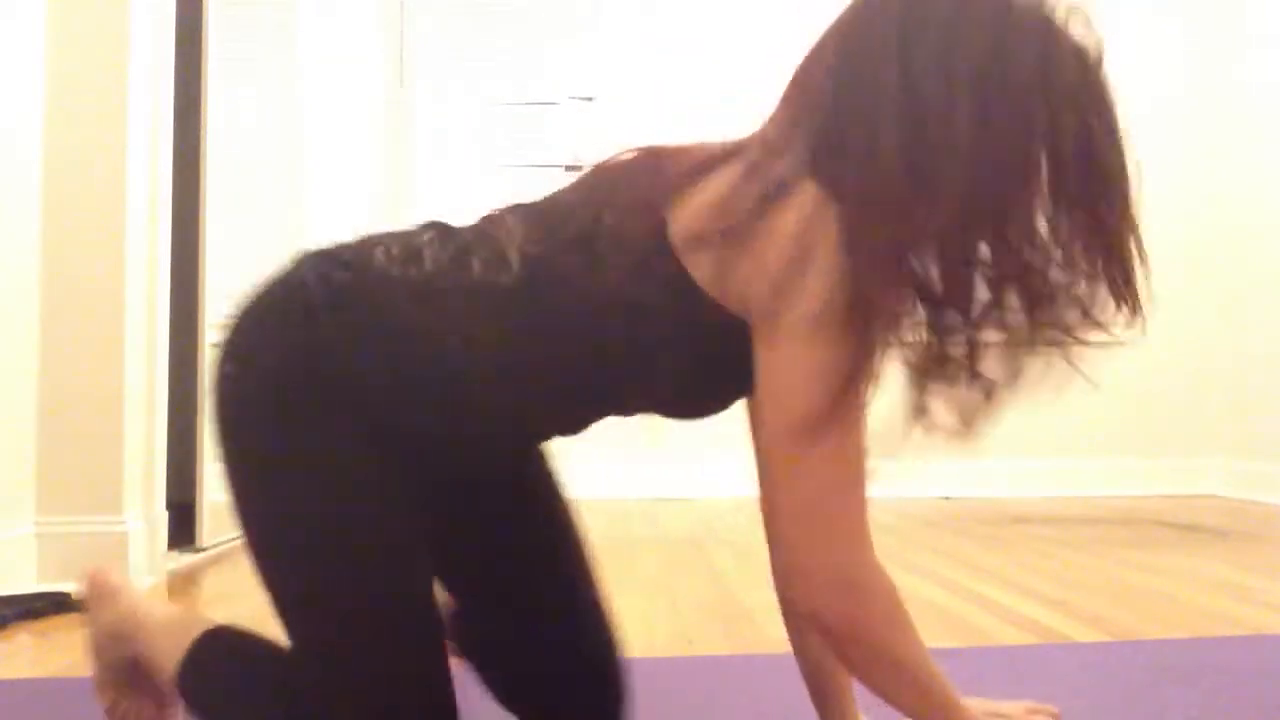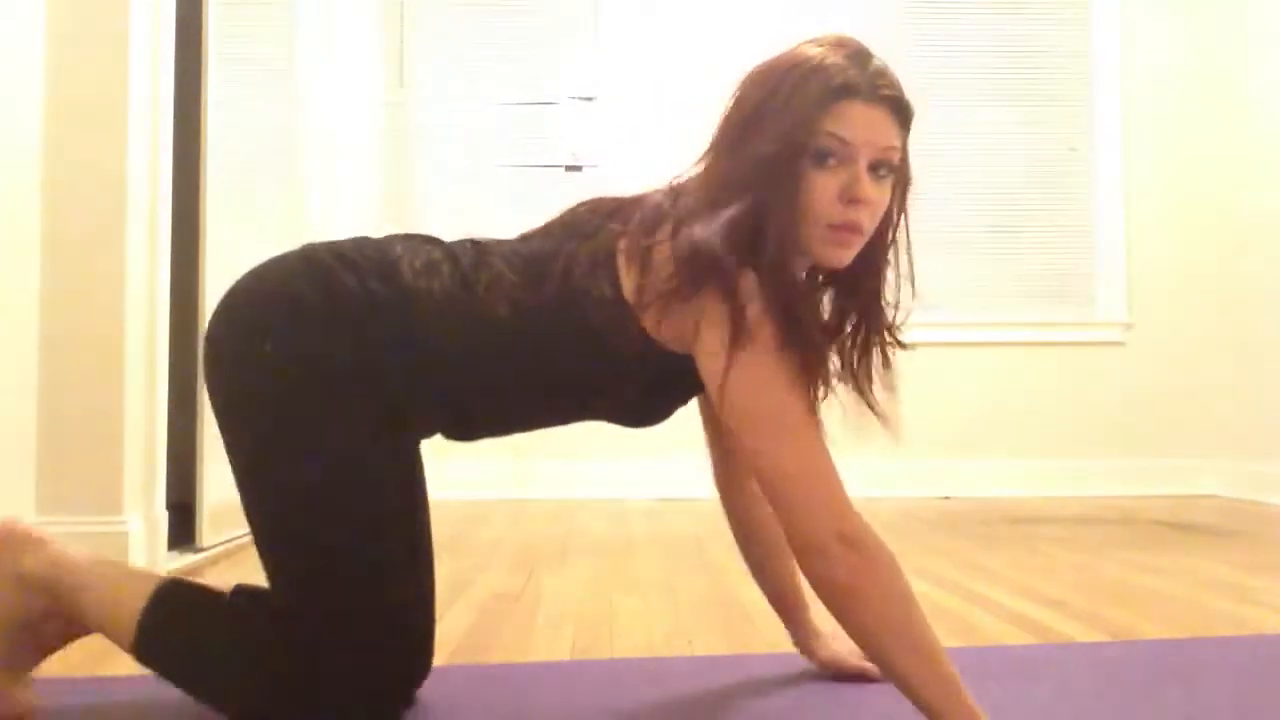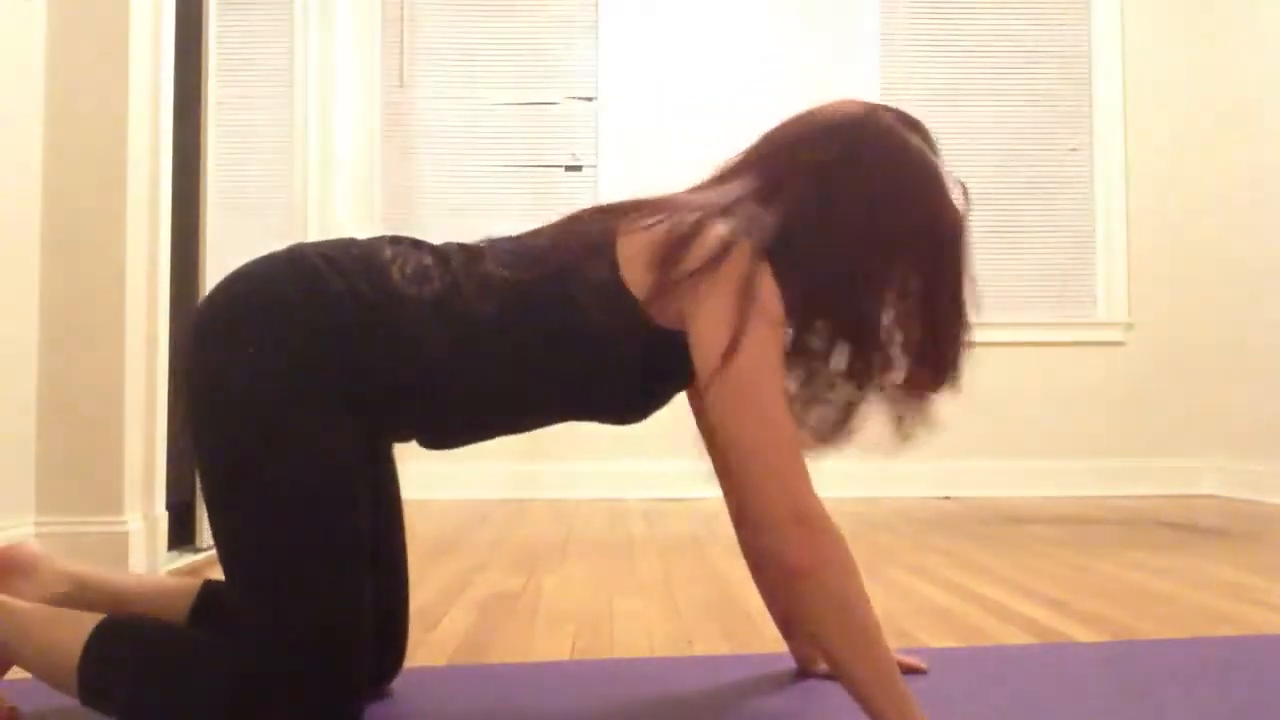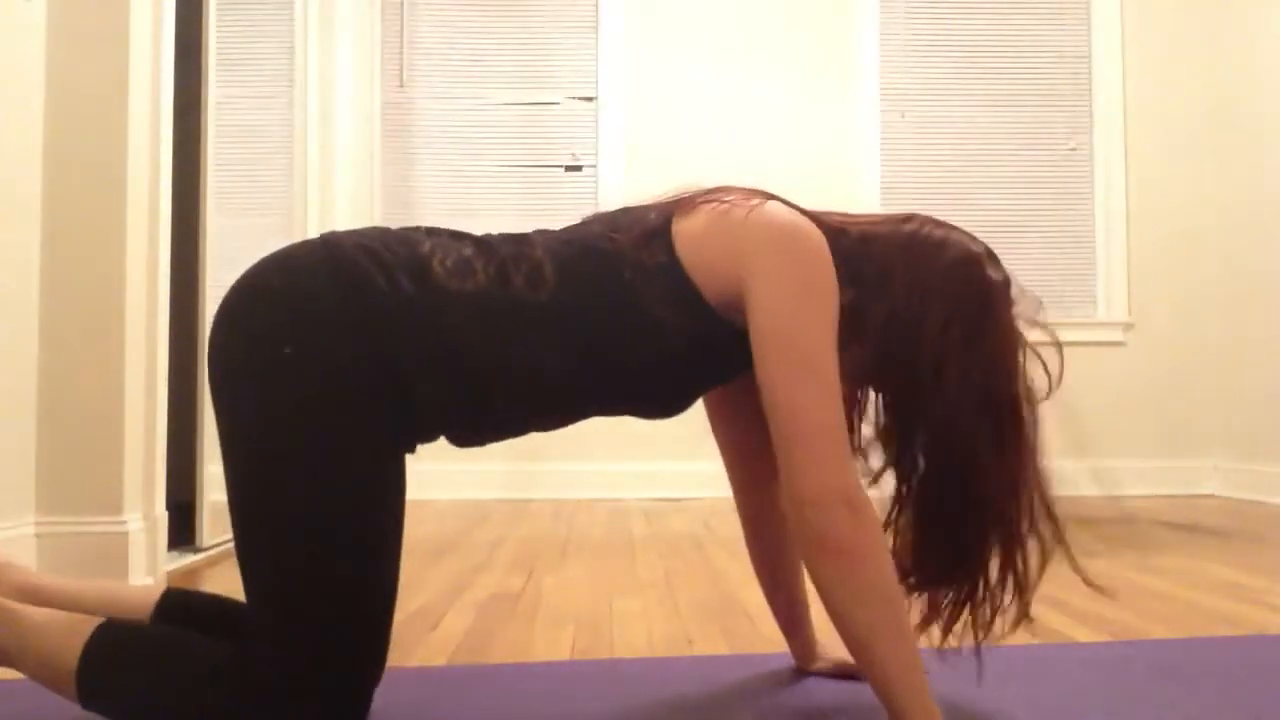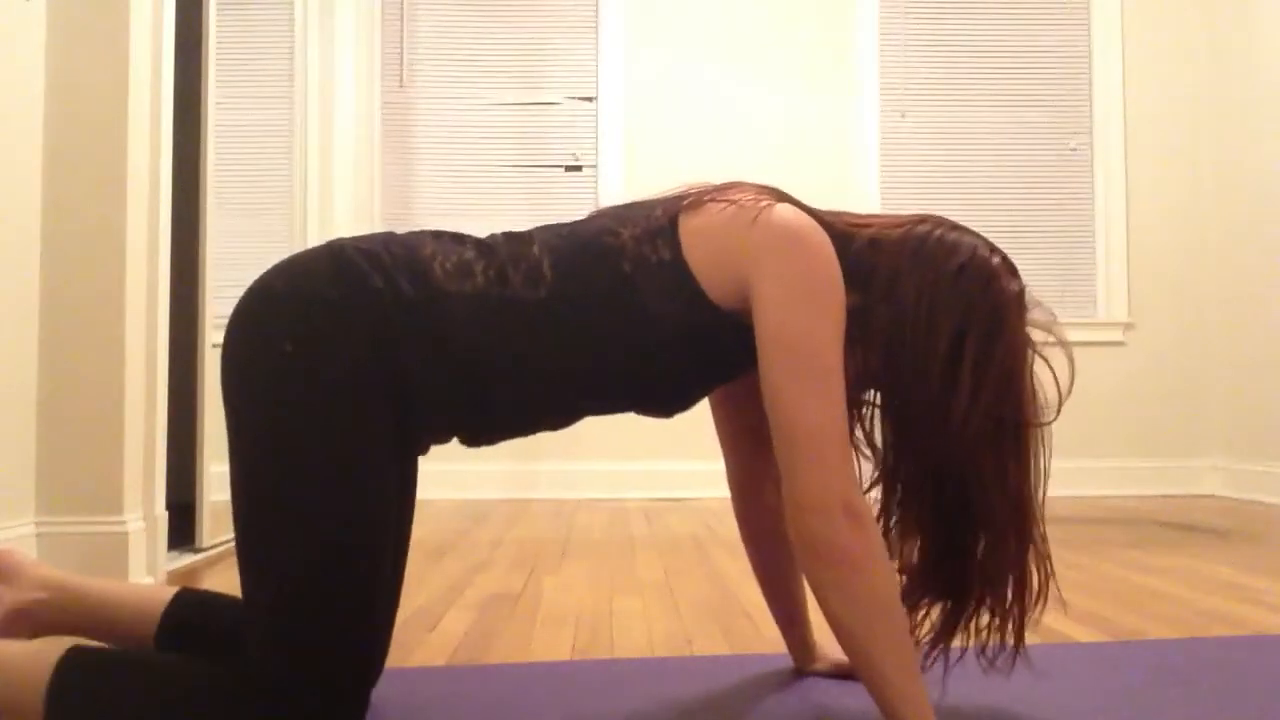
dt=0.7s
person 1, frame 1
left shoulder: (782, 204)
right shoulder: (805, 228)
left elbow: (803, 519)
right elbow: (831, 579)
left hip: (432, 396)
right hip: (308, 368)
right ankle: (139, 623)
person 1, frame 2
left shoulder: (755, 277)
right shoulder: (720, 276)
left elbow: (746, 483)
right elbow: (836, 543)
left wrist: (812, 638)
left hip: (346, 350)
right hip: (297, 341)
left ankle: (86, 588)
person 1, frame 3
left shoulder: (711, 259)
right shoulder: (727, 265)
left elbow: (753, 498)
right elbow: (790, 526)
left hip: (316, 354)
right hip: (275, 350)
person 1, frame 4
left shoulder: (746, 298)
right shoulder: (788, 251)
left elbow: (763, 488)
right elbow: (825, 509)
left hip: (347, 346)
right hip: (309, 338)
person 1, frame 5
left shoulder: (755, 293)
right shoulder: (791, 252)
left elbow: (762, 487)
right elbow: (826, 515)
left hip: (360, 356)
right hip: (321, 342)
